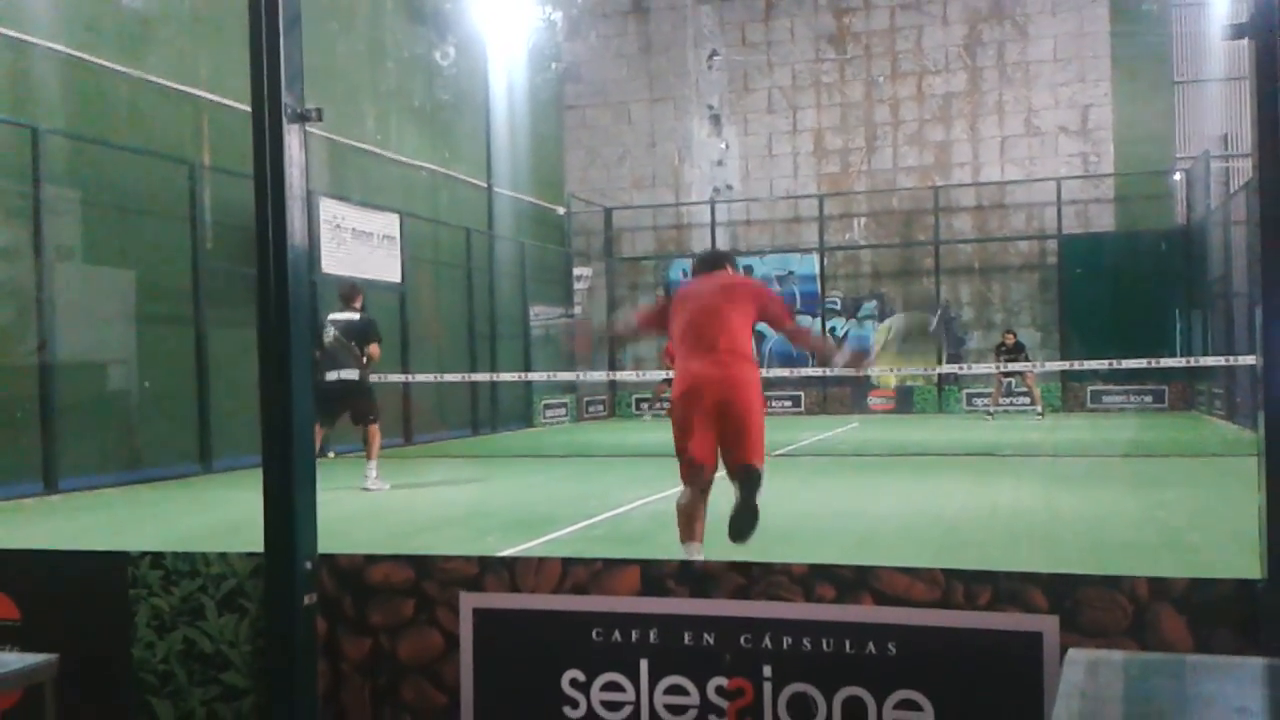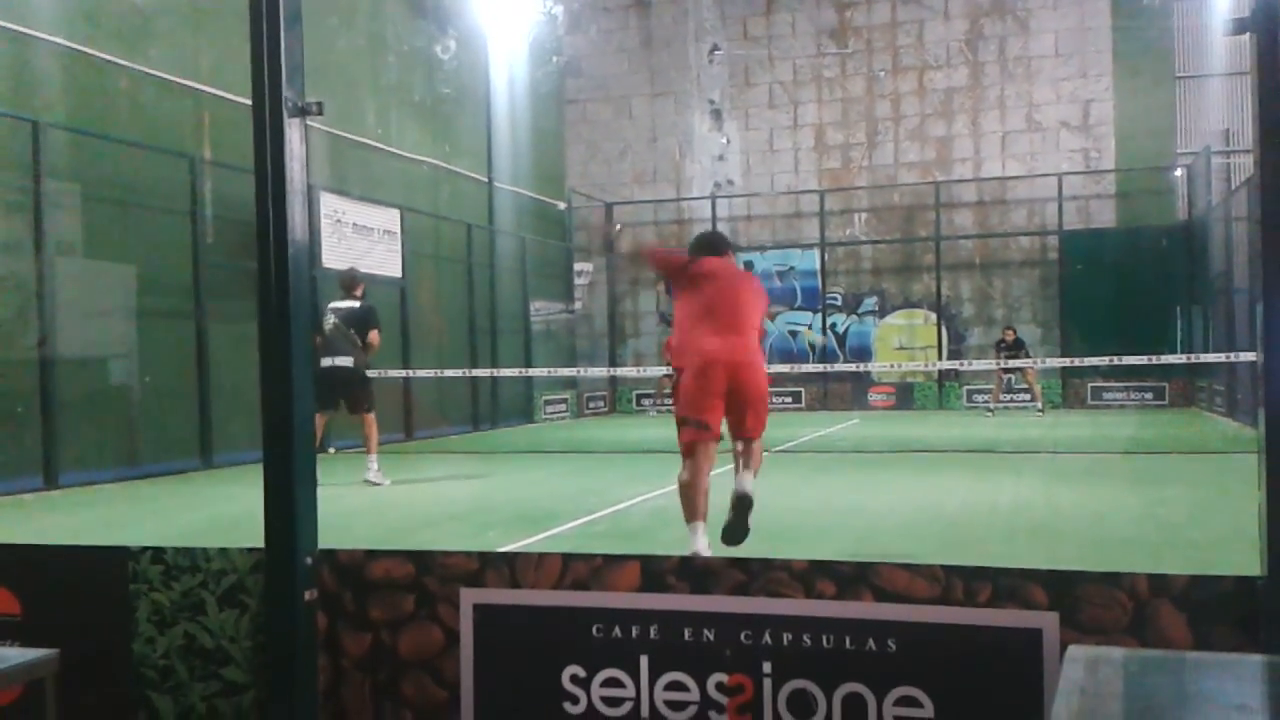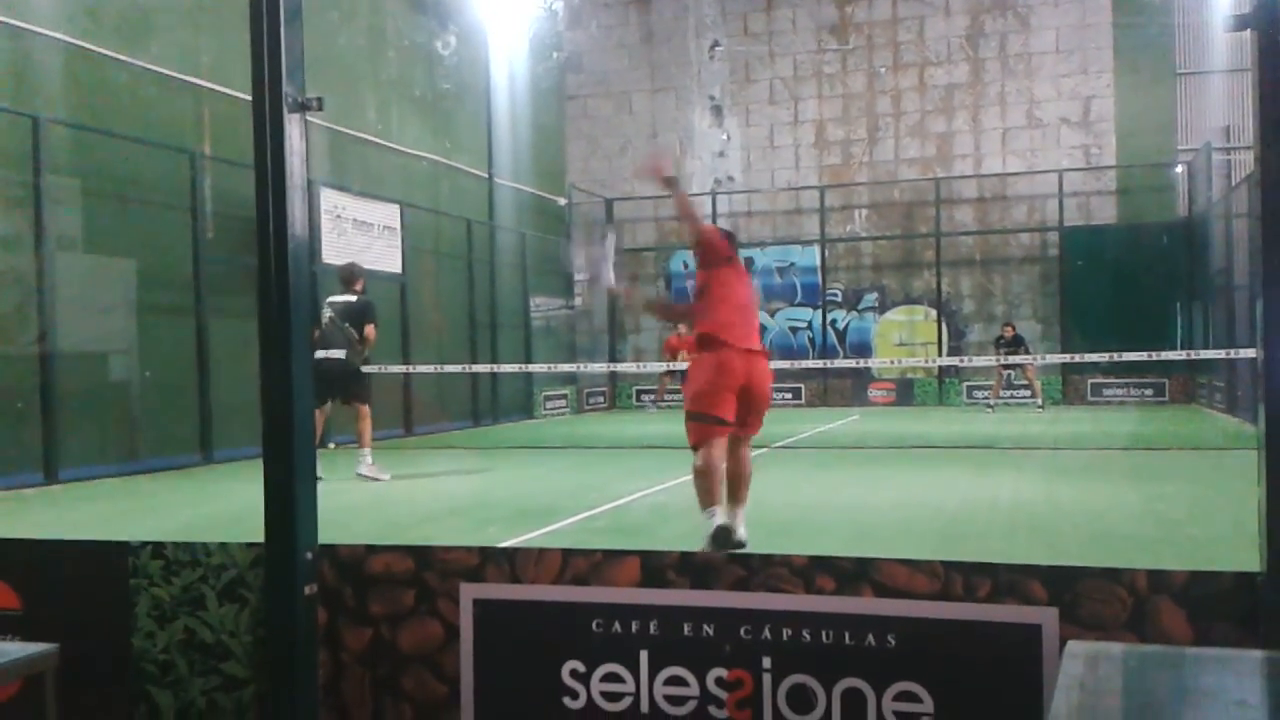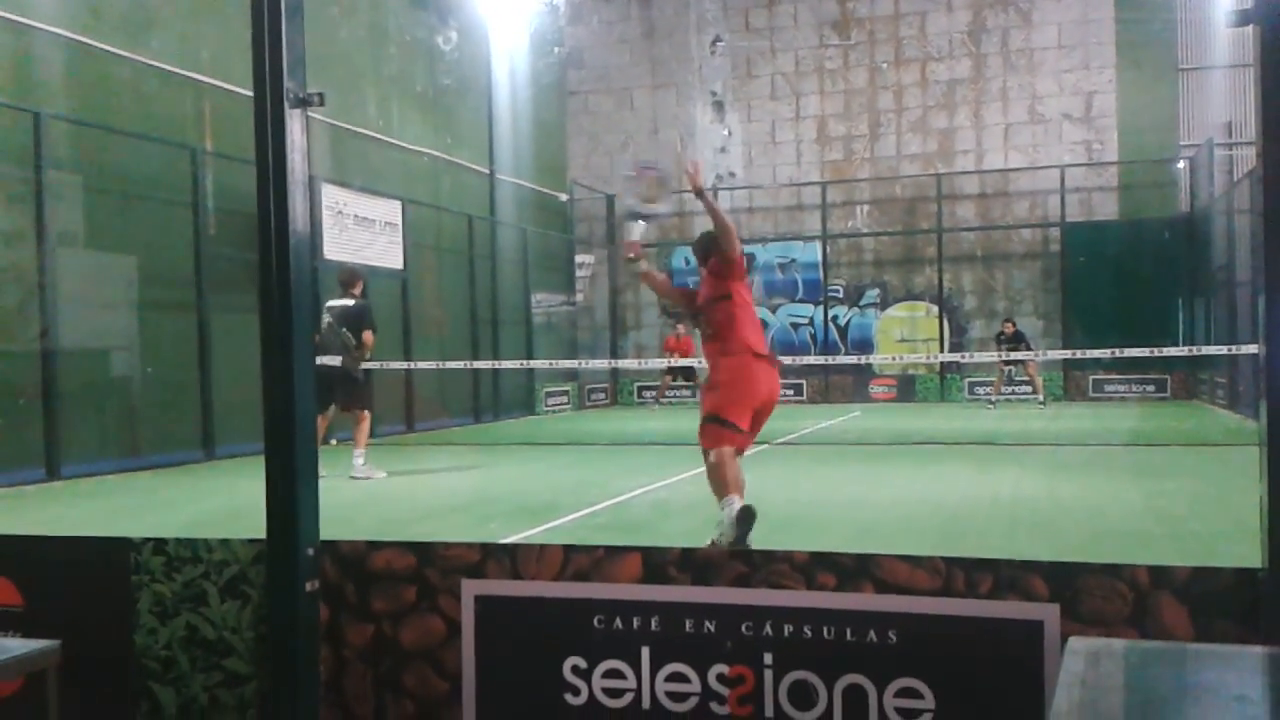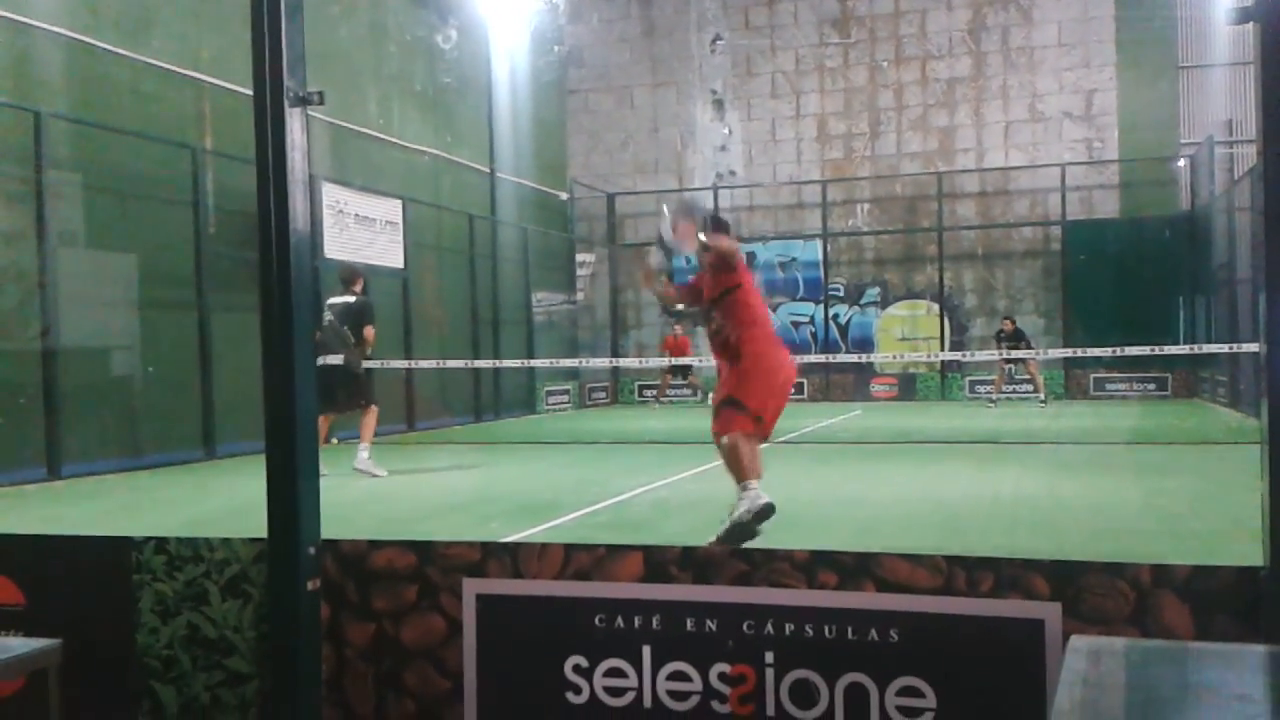
dt=0.1s
person 1, frame 1
left shoulder: (680, 296)
right shoulder: (745, 288)
left elbow: (632, 329)
right elbow: (795, 330)
right wrist: (833, 352)
left hip: (690, 387)
right hip: (737, 382)
left knee: (696, 484)
right knee: (746, 470)
left ankle: (692, 564)
right ankle: (748, 484)
person 1, frame 2
left shoulder: (690, 265)
right shoulder: (752, 286)
left elbow: (646, 255)
left hip: (702, 365)
right hip: (747, 367)
left knee: (698, 461)
right knee: (750, 441)
left ankle: (698, 547)
right ankle: (743, 488)
person 1, frame 3
left shoulder: (720, 259)
right shoulder: (739, 282)
left elbow: (694, 224)
right elbow: (681, 313)
left wrist: (669, 182)
right wrist: (637, 300)
left hip: (718, 359)
right hip: (755, 367)
left knee: (708, 447)
right knee: (738, 448)
left ankle: (718, 524)
right ankle: (736, 526)
person 1, frame 4
left shoulder: (726, 270)
right shoulder: (704, 292)
left elbow: (729, 236)
right elbow: (674, 294)
left wrist: (701, 193)
right wrist: (641, 264)
left hip: (737, 371)
right hip: (763, 379)
left knee: (718, 450)
right knee: (728, 452)
left ankle: (735, 511)
right ankle: (734, 526)
person 1, frame 5
left shoulder: (728, 262)
right shoulder: (703, 282)
left elbow: (731, 248)
right elbow: (673, 296)
left wrist: (700, 239)
right wrist: (656, 281)
left hip: (758, 361)
right hip: (772, 364)
left knee: (728, 433)
right knee: (742, 440)
left ankle: (753, 499)
right ankle: (752, 501)
person 2, frame 1
left shoulder: (327, 321)
right shoulder: (366, 321)
left elbow: (318, 354)
right elbow: (374, 352)
right wrist: (365, 366)
left hip: (328, 381)
right hip: (355, 380)
left knee: (319, 427)
right knee: (372, 427)
right ankle: (371, 476)
person 2, frame 2
left shoulder: (328, 309)
right shoulder: (366, 309)
left elbow: (318, 341)
right elbow: (373, 340)
right wrist: (365, 354)
left hip: (326, 368)
right hip: (351, 368)
left knee: (320, 416)
right knee: (368, 417)
right ankle: (372, 468)
person 2, frame 3
left shoulder: (327, 302)
right shoulder: (364, 303)
left elbow: (317, 334)
right elbow: (369, 333)
right wrist: (364, 349)
left hip: (321, 360)
right hip: (346, 361)
left knee: (319, 411)
right knee: (363, 411)
right ankle: (366, 462)
person 2, frame 4
left shoulder: (327, 306)
right shoulder: (362, 307)
left elbow: (318, 339)
right elbow: (367, 339)
right wrist: (364, 354)
left hip: (322, 366)
right hip: (345, 367)
left knee: (323, 415)
right knee: (363, 416)
right ankle: (359, 463)
person 2, frame 5
left shoulder: (328, 304)
right shoulder: (362, 303)
right elbow: (369, 334)
right wrist: (366, 350)
left hip: (324, 366)
right hip: (346, 365)
left knee: (325, 414)
right knee: (370, 410)
right ankle: (363, 456)
